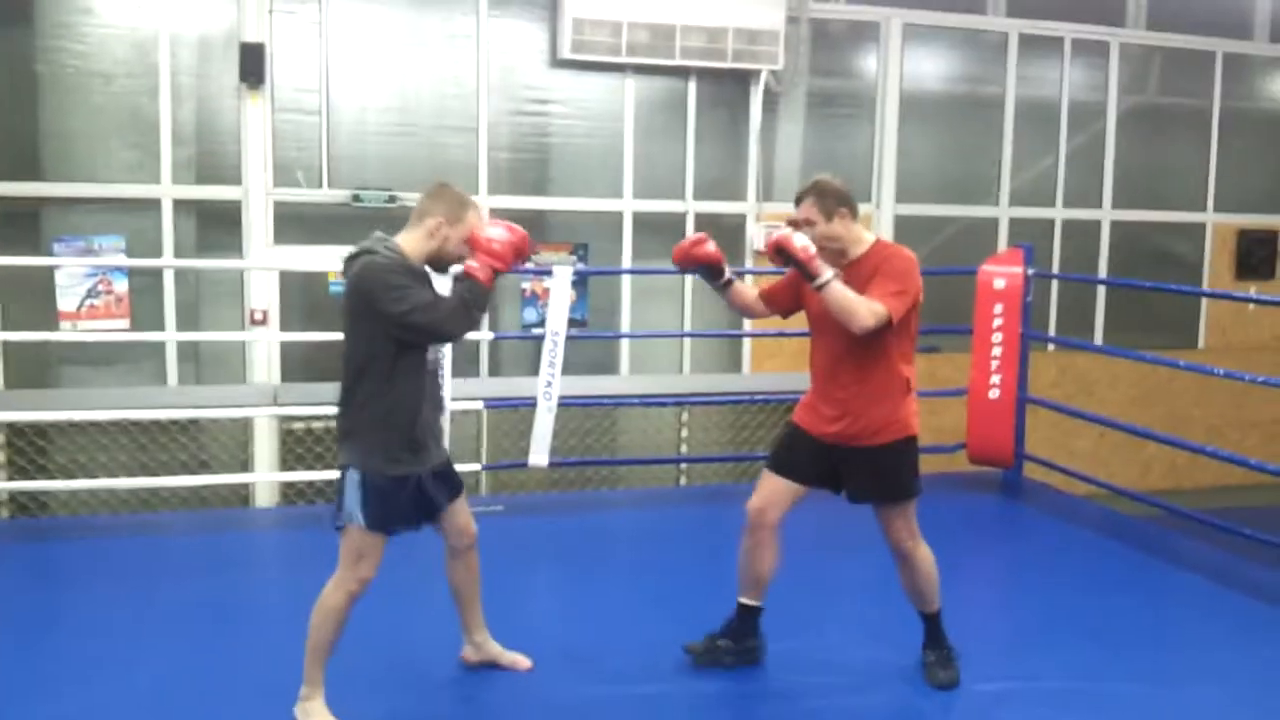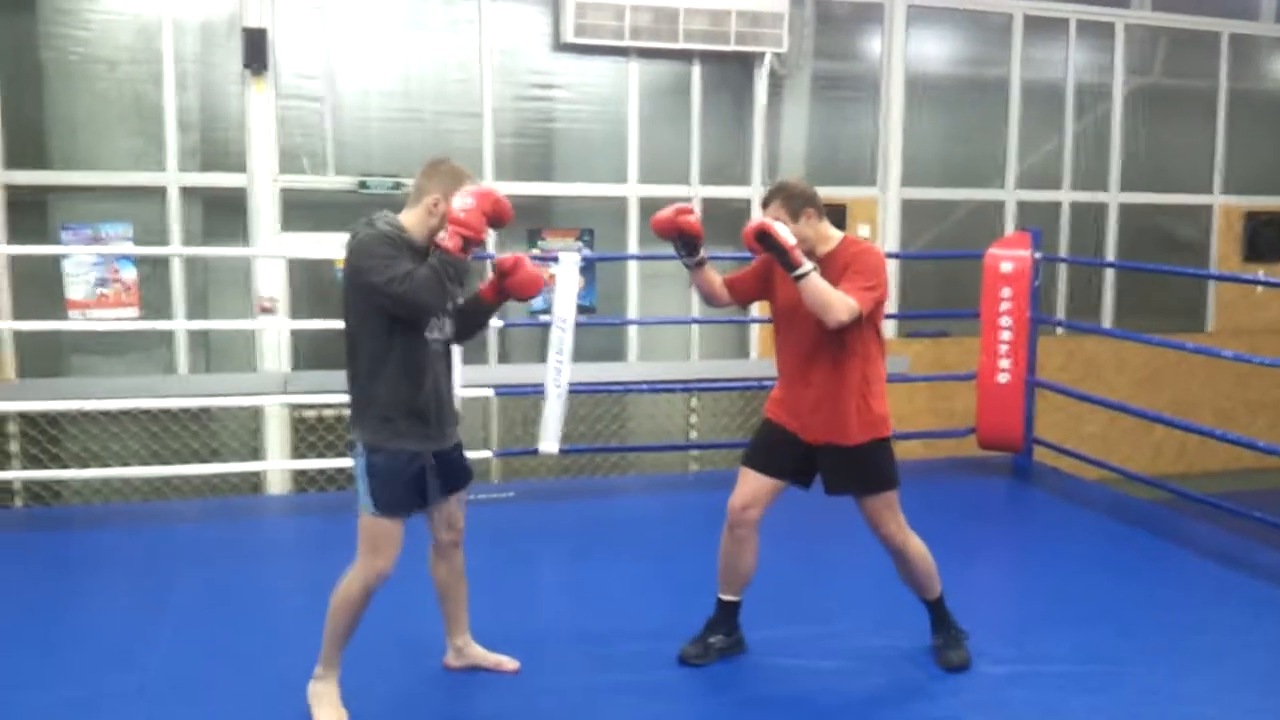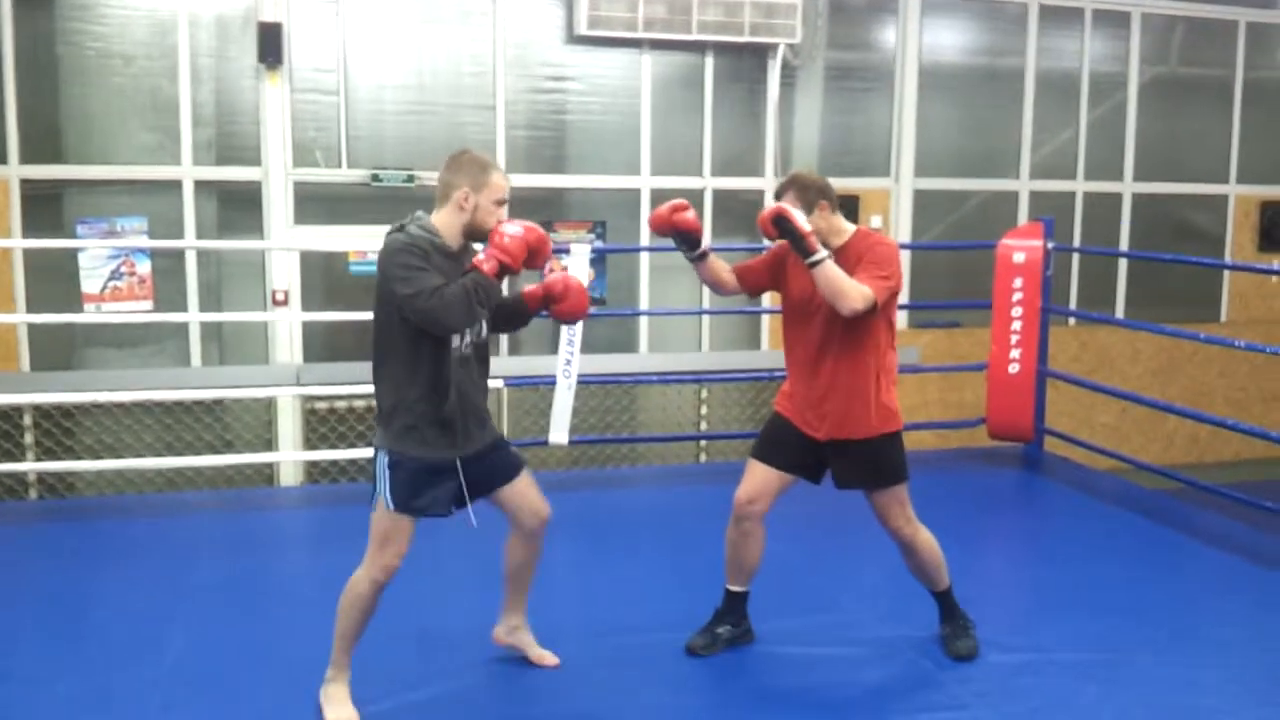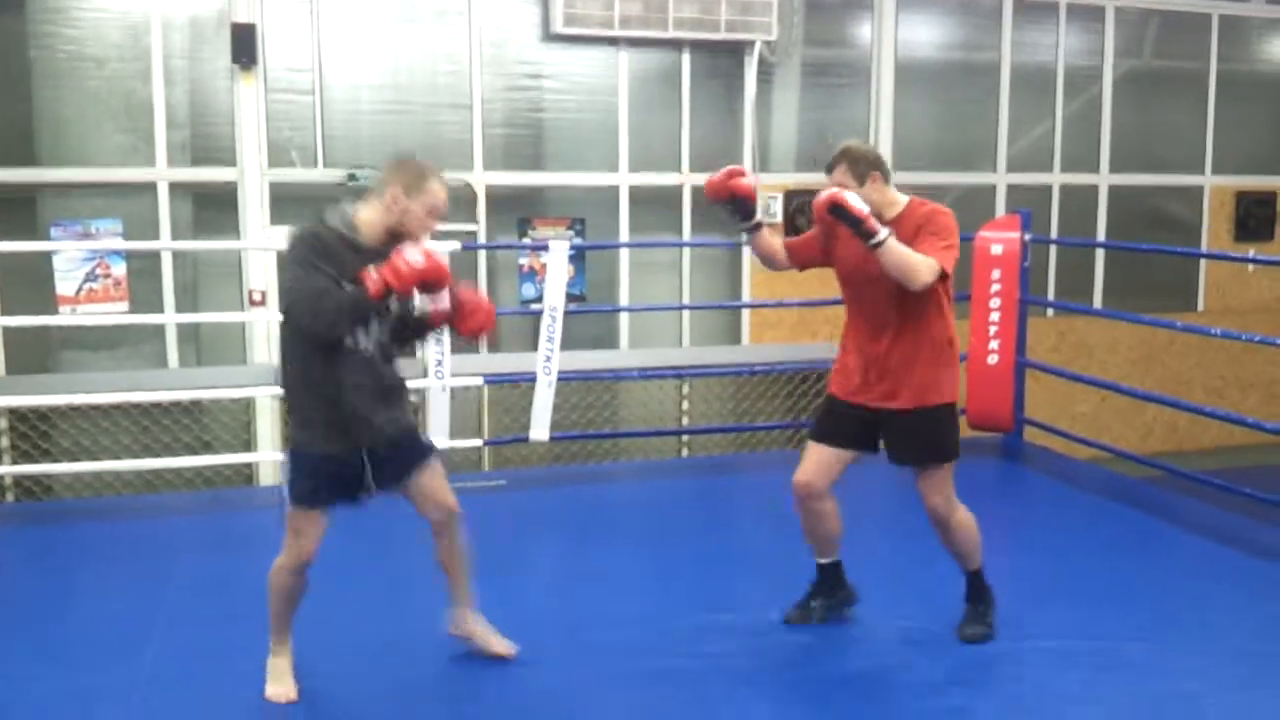
dt=0.7s
person 1, frame 1
left shoulder: (411, 271)
right shoulder: (375, 274)
left elbow: (442, 323)
right elbow: (445, 323)
left wrist: (485, 271)
right wrist: (481, 266)
left hip: (421, 444)
right hip: (375, 455)
left knee: (463, 537)
right knee: (354, 576)
left ankle: (478, 641)
person 1, frame 2
left shoulder: (428, 253)
right shoulder: (371, 246)
left elbow: (458, 325)
right elbow: (423, 298)
left wrist: (497, 290)
right wrist: (458, 238)
left hip: (436, 429)
right hip: (386, 436)
left knee: (450, 538)
right knee: (376, 565)
left ankle: (460, 645)
person 1, frame 3
left shoulder: (471, 251)
right shoulder: (404, 251)
left elbow: (499, 318)
right elbow: (443, 315)
left wrist: (543, 296)
right wrist: (494, 262)
left hip: (473, 430)
right hip: (413, 439)
left knee: (533, 517)
right knee: (383, 565)
left ankle: (512, 625)
person 1, frame 4
left shoulder: (392, 254)
right shoulder: (314, 243)
right elbow: (315, 319)
left wrist: (442, 315)
right wrist: (384, 281)
left hip: (385, 420)
right hip: (321, 432)
left knee: (445, 511)
right knee: (299, 553)
left ankle: (464, 616)
right ankle: (279, 650)
person 2, frame 1
left shoulder: (898, 263)
right shoulder: (812, 267)
left elbow: (863, 320)
right elbow: (757, 306)
left wrist: (813, 265)
right wrist: (717, 274)
left hip: (883, 429)
right hip: (818, 421)
left knee: (904, 540)
right knee: (759, 514)
left ankle: (936, 643)
right ankle: (743, 633)
person 2, frame 2
left shoulder: (864, 258)
right shoulder: (775, 264)
left elbow: (837, 314)
right elbow: (719, 295)
left wrist: (793, 258)
right wrist: (692, 253)
left hip: (856, 424)
right hip: (790, 416)
left knee: (892, 532)
right knee: (740, 512)
left ankle: (944, 625)
right ankle: (724, 627)
person 2, frame 3
left shoulder: (878, 250)
right shoulder: (787, 255)
left elbow: (851, 303)
right elbow: (728, 283)
left wrist: (808, 244)
right wrist: (693, 247)
left hip: (865, 418)
right hip: (799, 412)
left knee: (902, 527)
right knee: (746, 505)
left ankle: (952, 615)
right ankle: (732, 618)
person 2, frame 4
left shoulder: (934, 219)
right shoulder: (840, 227)
left elbow: (919, 276)
right elbow: (779, 257)
left wrist: (867, 227)
right wrist: (748, 216)
left hip: (923, 390)
right hip: (855, 384)
left knee: (940, 506)
right knee: (808, 485)
left ankle: (979, 597)
right ankle: (832, 586)
